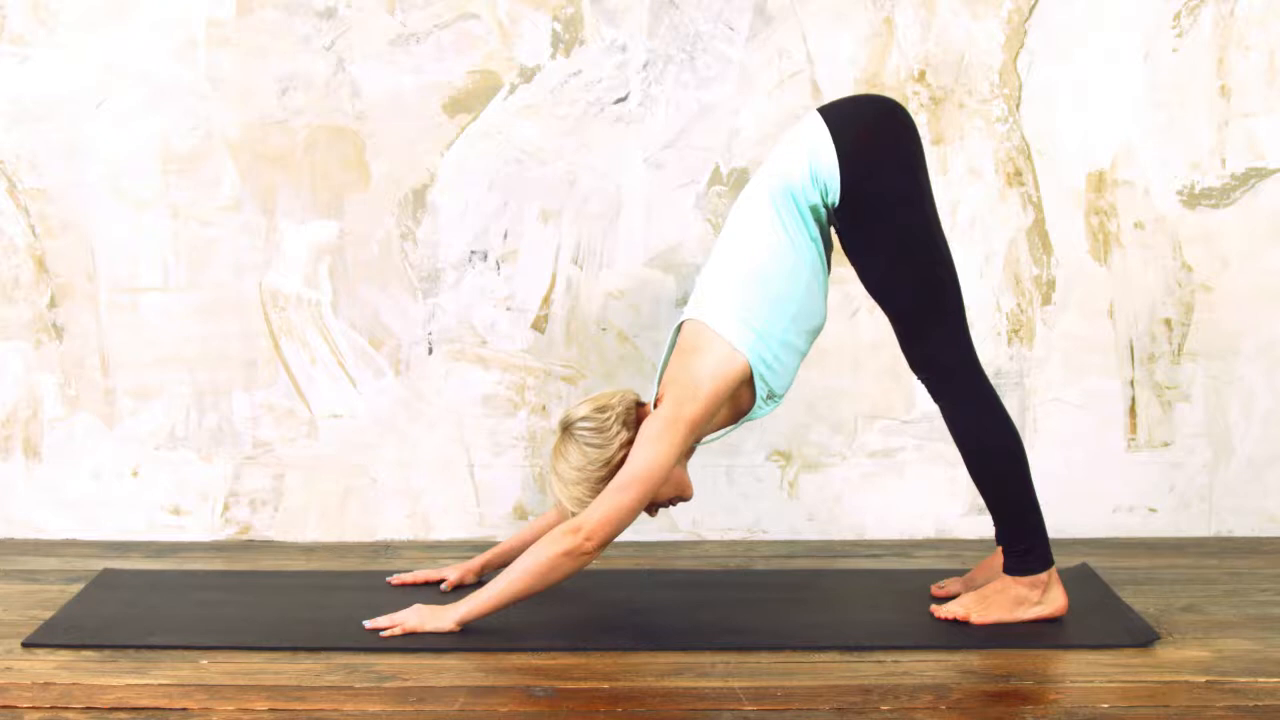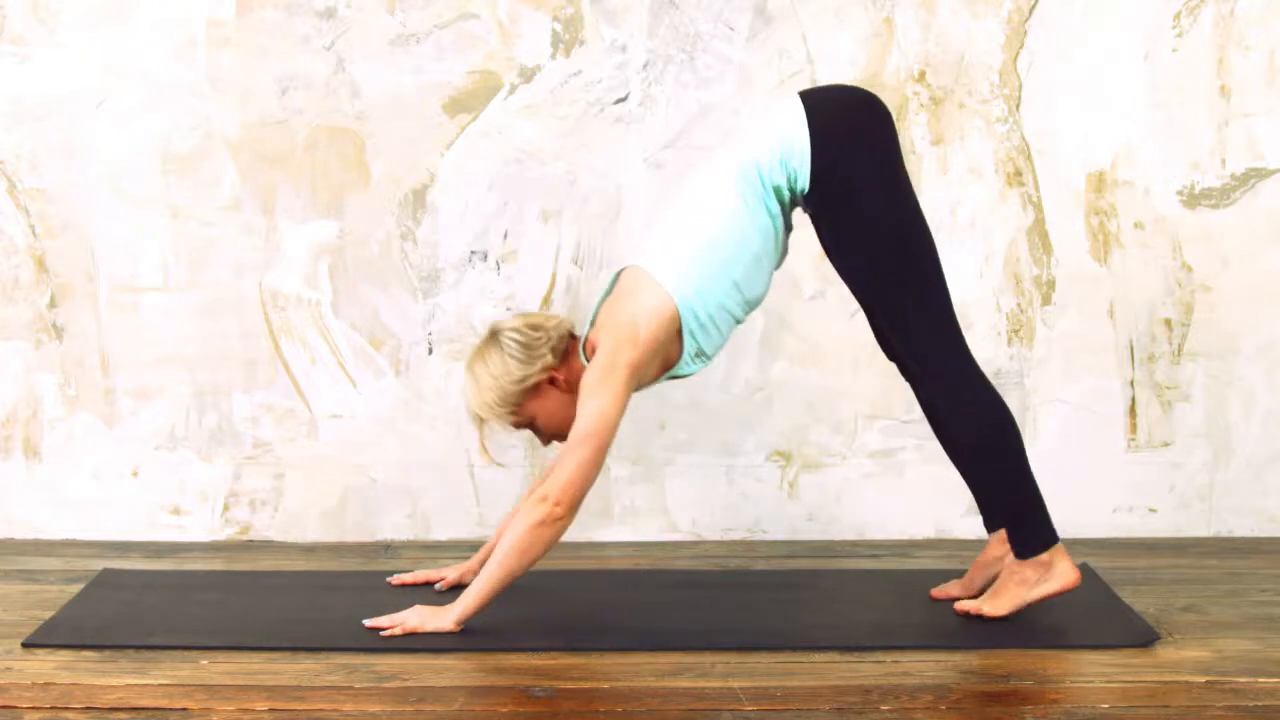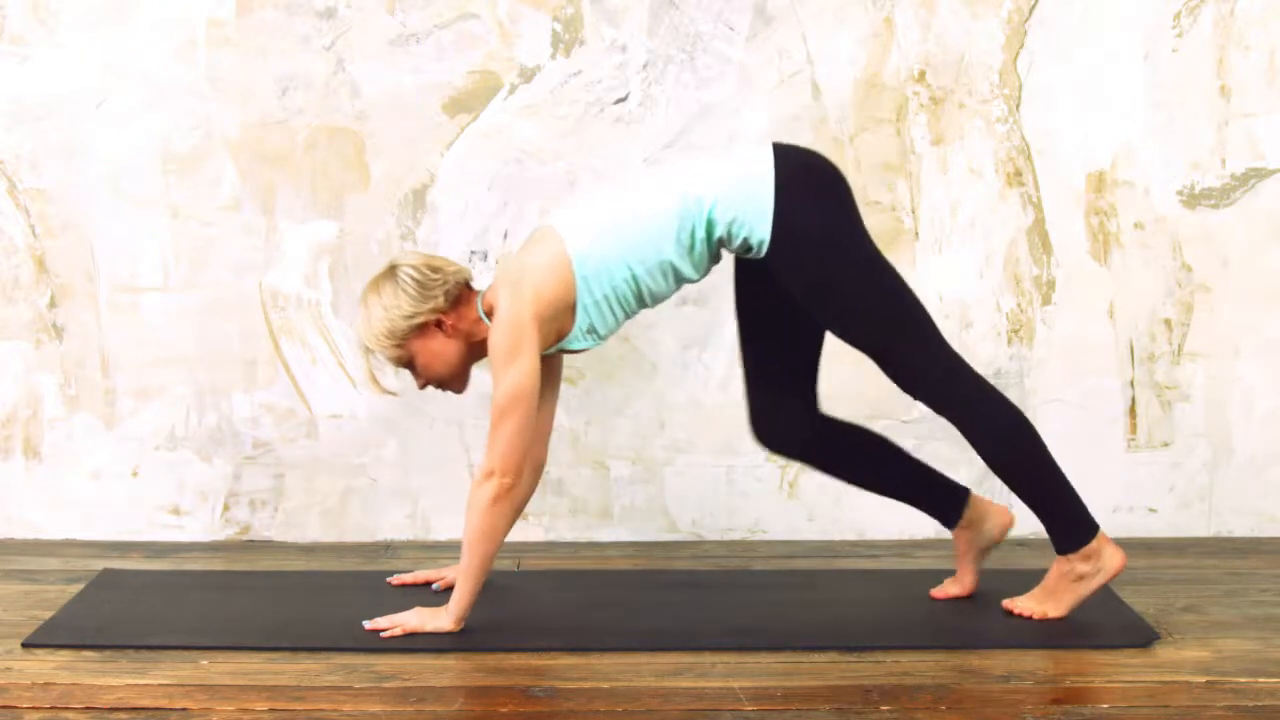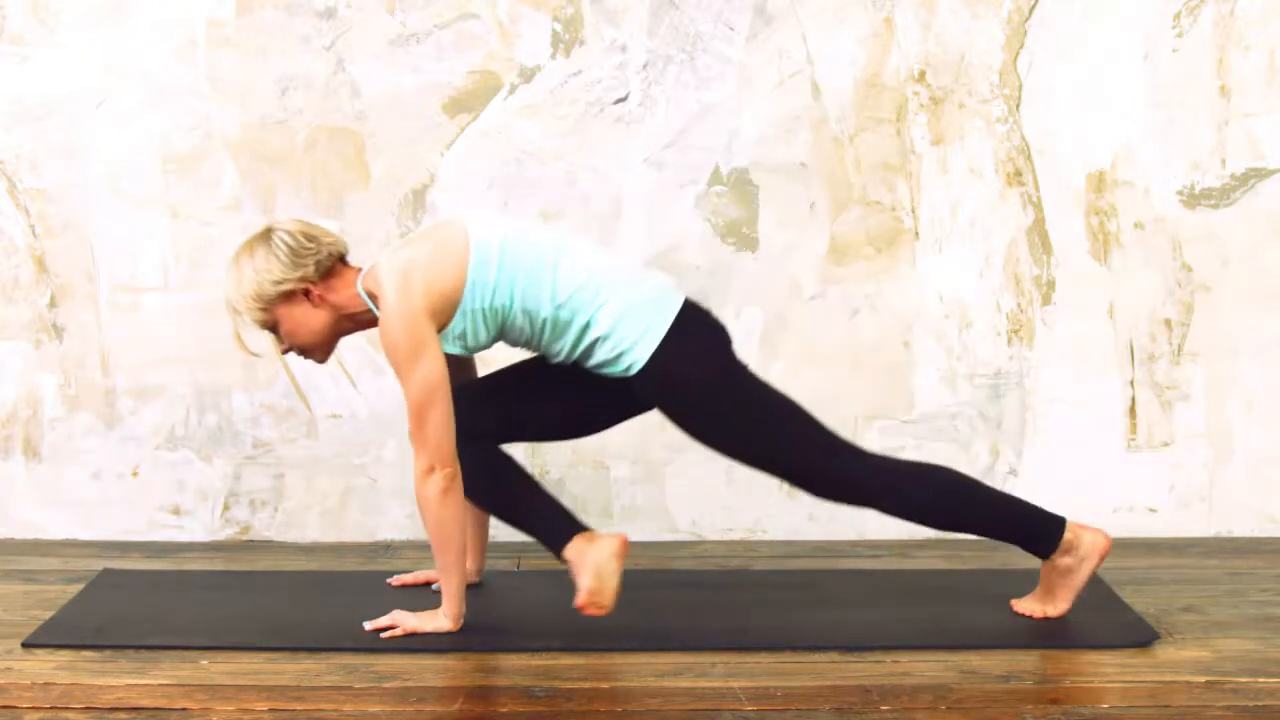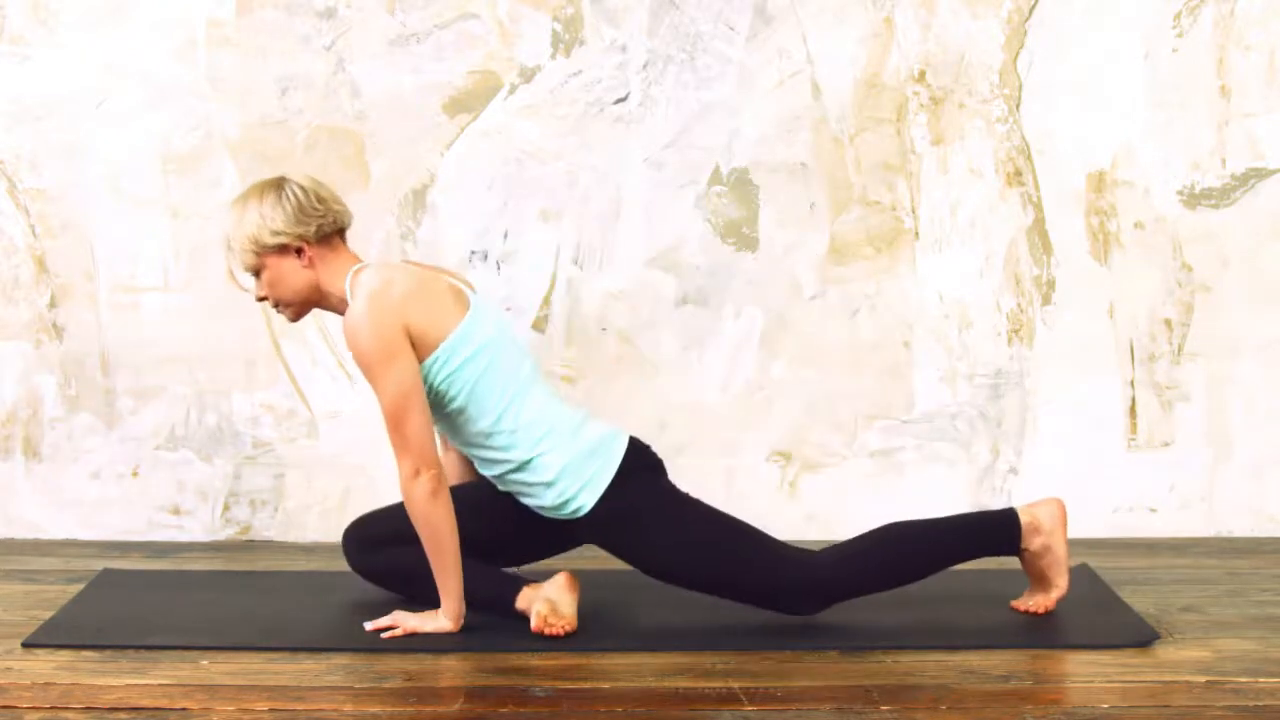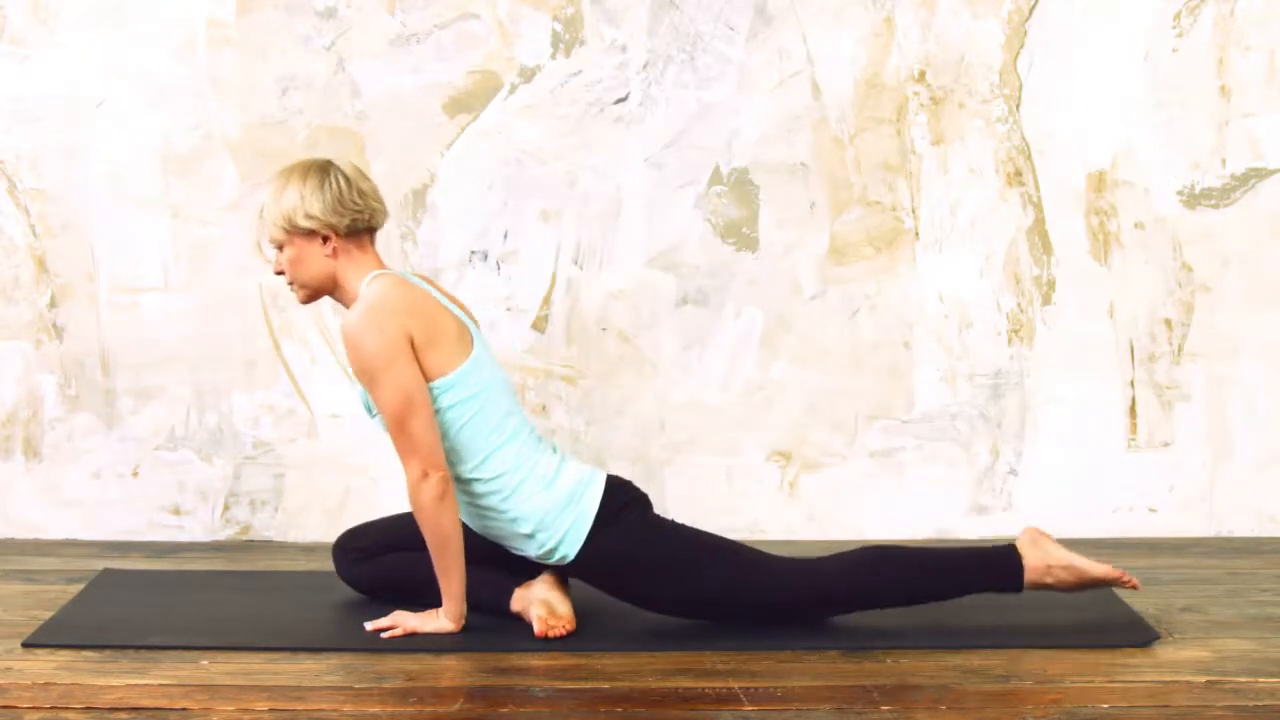
dt=0.7s
person 1, frame 1
left shoulder: (681, 412)
right shoulder: (685, 401)
left elbow: (583, 538)
right elbow: (584, 510)
left wrist: (458, 613)
right wrist: (480, 563)
left hip: (855, 153)
right hip: (843, 154)
left knee: (947, 371)
right knee: (942, 369)
left ankle: (1033, 578)
right ankle: (1015, 552)
person 1, frame 2
left shoulder: (614, 358)
right shoulder: (601, 342)
left elbow: (555, 505)
right elbow: (555, 488)
left wrist: (458, 611)
right wrist: (479, 562)
left hip: (828, 139)
right hip: (815, 146)
left knee: (933, 353)
right knee: (914, 351)
left ankle: (1040, 554)
right ankle: (1009, 538)
person 1, frame 3
left shoulder: (514, 315)
right shoulder: (533, 312)
left elbow: (499, 477)
right elbow: (523, 469)
left wrist: (453, 610)
right wrist: (468, 568)
left hip: (781, 204)
right hip: (766, 205)
left knee: (934, 377)
right knee: (781, 425)
left ankle: (1083, 548)
right ankle: (969, 517)
person 1, frame 4
left shoulder: (399, 302)
right shoulder: (408, 288)
left elbow: (437, 469)
right elbow: (454, 442)
left wrist: (448, 607)
right wrist: (464, 556)
left hip: (658, 346)
right hip: (622, 352)
left knee: (840, 472)
right knee: (455, 425)
left ankle: (1062, 539)
right ankle: (580, 549)
person 1, frame 5
left shoulder: (370, 310)
right shoulder: (400, 282)
left elbow: (420, 472)
left wrist: (449, 608)
right wrist: (458, 558)
left hip: (598, 489)
right hip: (556, 488)
left knee: (807, 582)
right knee: (366, 545)
left ankle: (1021, 525)
person 1, frame 6
left shoulder: (372, 319)
right shoulder: (414, 291)
left elbow: (429, 475)
left wrist: (453, 608)
right wrist: (500, 585)
left hip: (589, 531)
right hip: (567, 512)
left knee: (811, 589)
right knee: (356, 555)
left ankle: (1024, 562)
